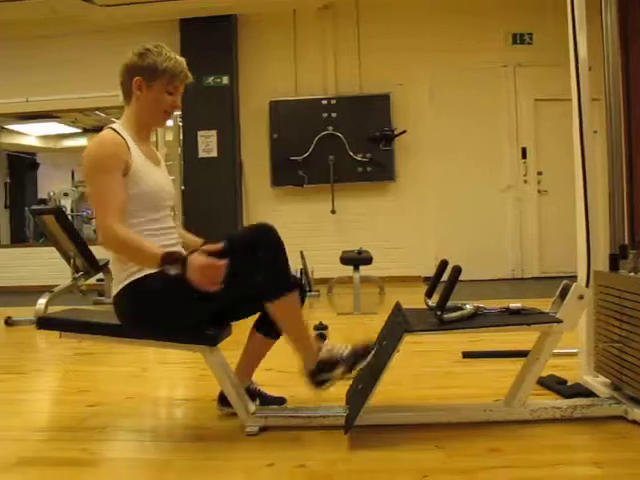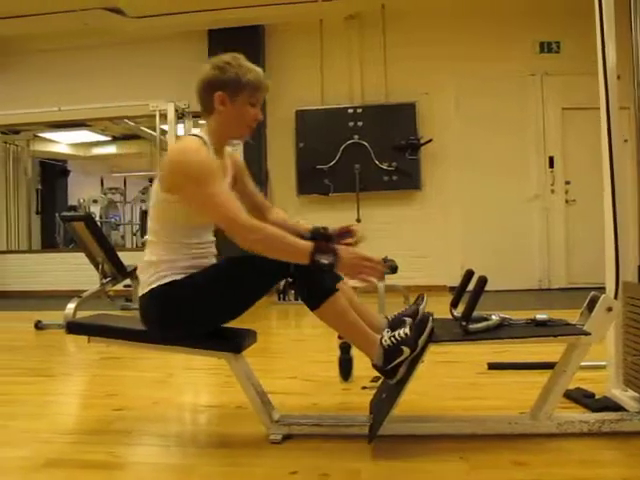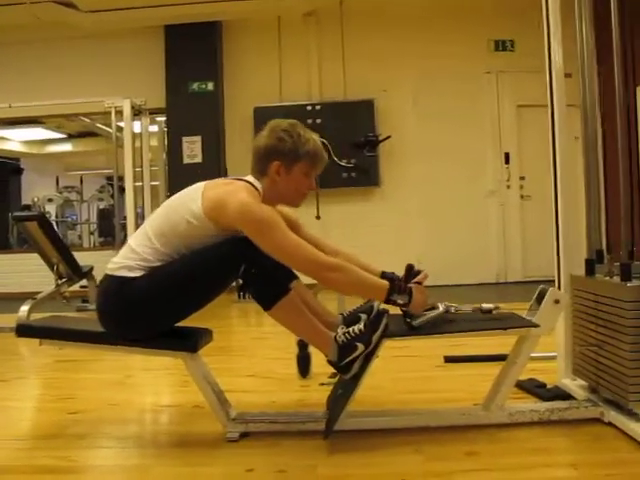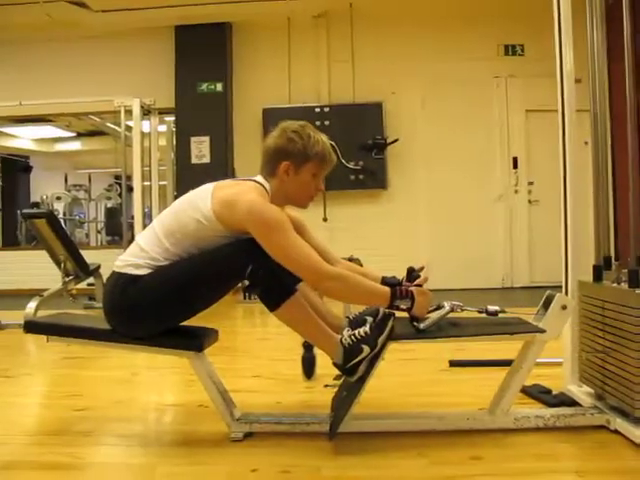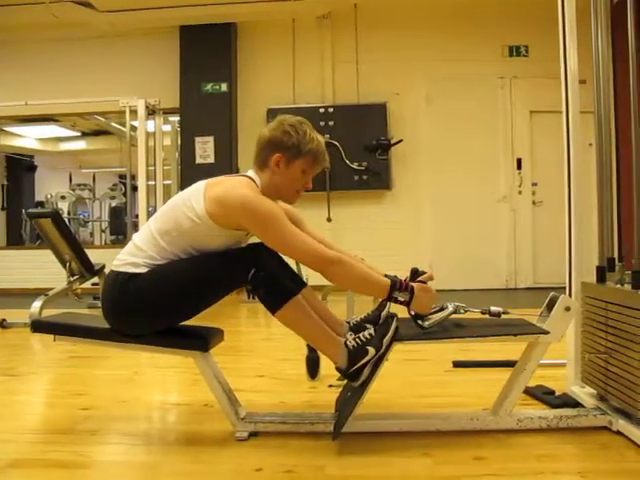
dt=0.7s
person 1, frame 1
left shoulder: (148, 150)
right shoulder: (107, 146)
right elbow: (111, 232)
left wrist: (208, 249)
right wrist: (178, 264)
left hip: (175, 285)
right hip: (144, 295)
left knee: (287, 287)
right knee: (261, 240)
right ankle: (314, 361)
person 1, frame 2
left shoulder: (227, 158)
right shoulder: (190, 156)
left elbow: (267, 214)
right elbow: (245, 232)
left wrist: (323, 237)
right wrist: (326, 255)
left hip: (192, 288)
right hip: (168, 301)
left knee: (300, 248)
right knee: (288, 256)
left ankle: (382, 330)
right ankle: (382, 352)
person 1, frame 3
left shoulder: (263, 204)
right shoulder: (244, 203)
left elbow: (330, 254)
right elbow: (323, 270)
left wrist: (392, 280)
right wrist: (399, 294)
left hip: (144, 289)
right hip: (123, 299)
left knee: (261, 259)
right knee: (248, 257)
left ankle: (337, 327)
right ankle: (337, 349)
person 1, frame 4
left shoulder: (273, 208)
right shoulder: (254, 205)
left elbow: (335, 265)
right elbow: (324, 279)
left wrist: (393, 284)
right wrist: (403, 299)
left hip: (152, 290)
right hip: (130, 297)
left knee: (272, 261)
right knee: (256, 258)
left ankle: (343, 330)
right ankle: (343, 350)
person 1, frame 5
left shoulder: (271, 205)
right shoulder: (245, 198)
left elbow: (334, 254)
right elbow: (326, 265)
left wrist: (396, 282)
right wrist: (403, 293)
left hip: (153, 286)
right hip: (129, 295)
left knee: (266, 265)
right knee: (258, 263)
left ankle: (345, 333)
right ankle: (346, 355)
